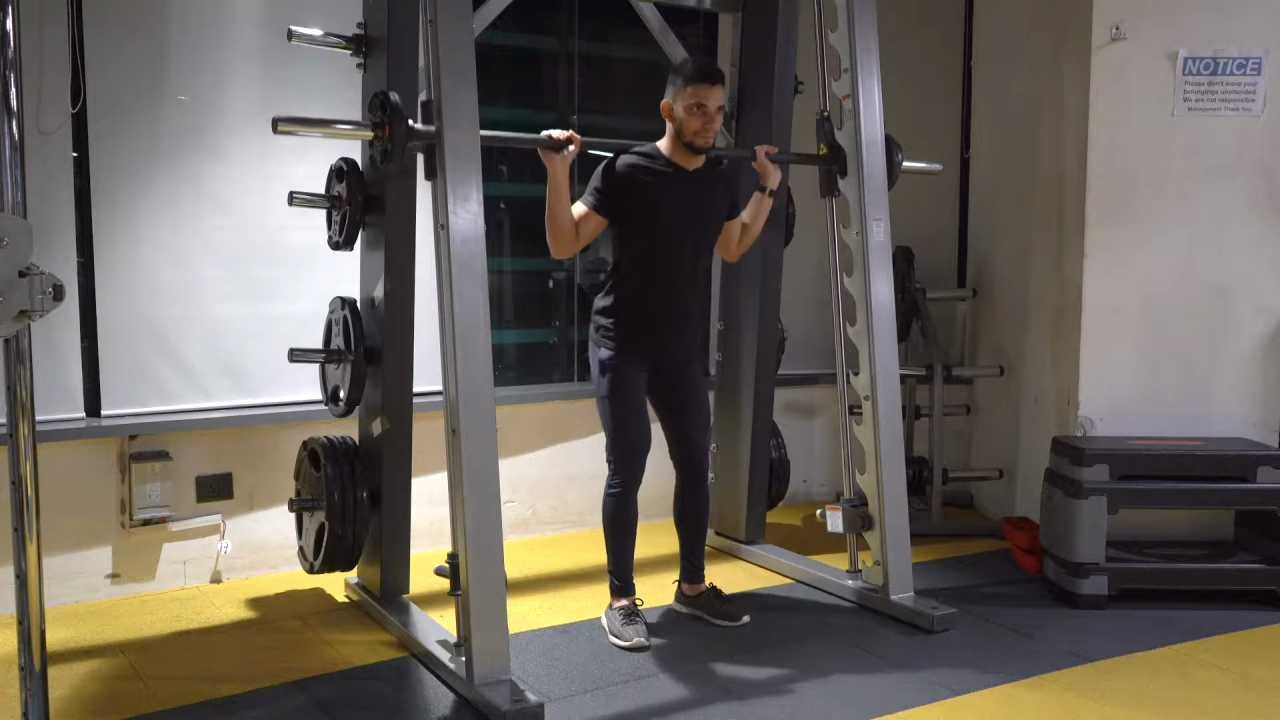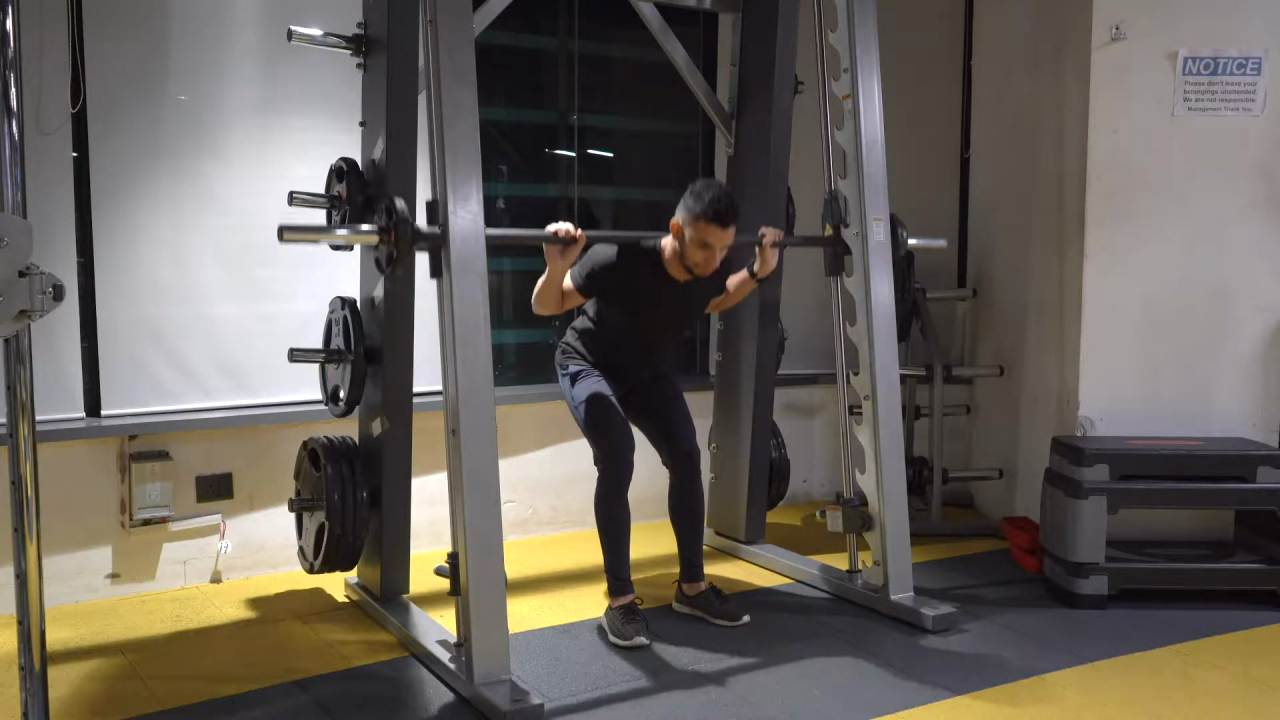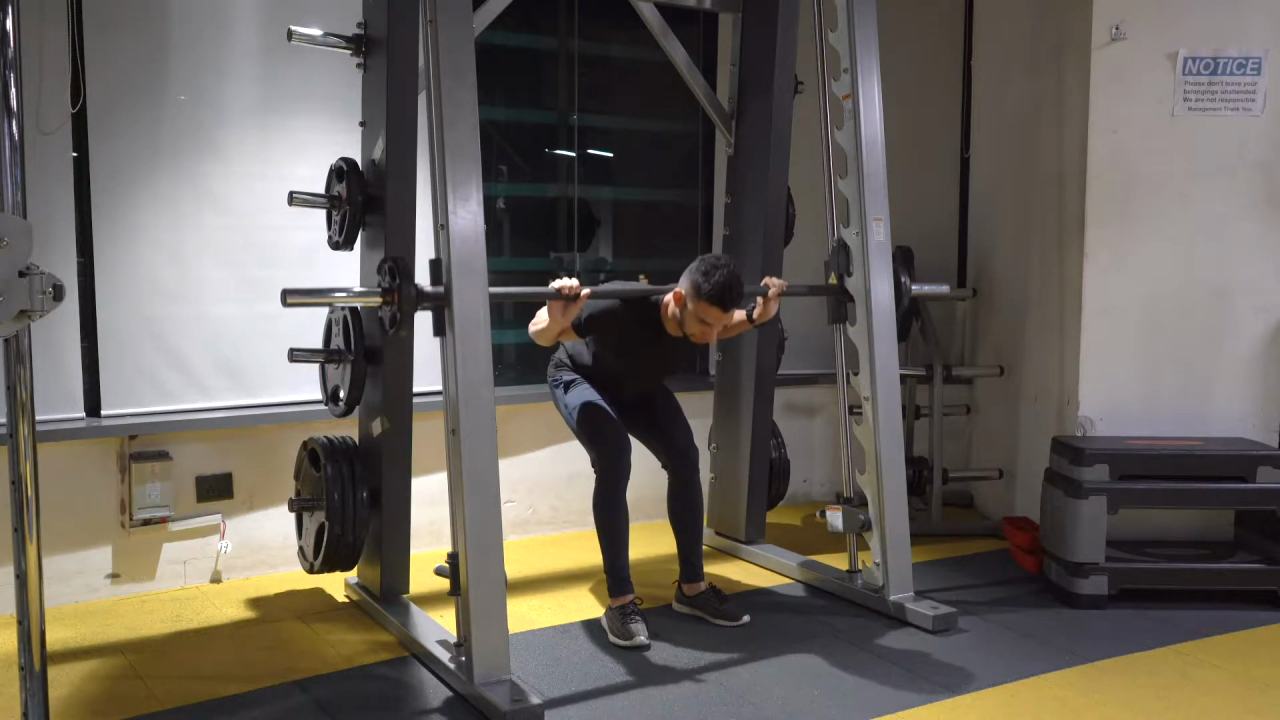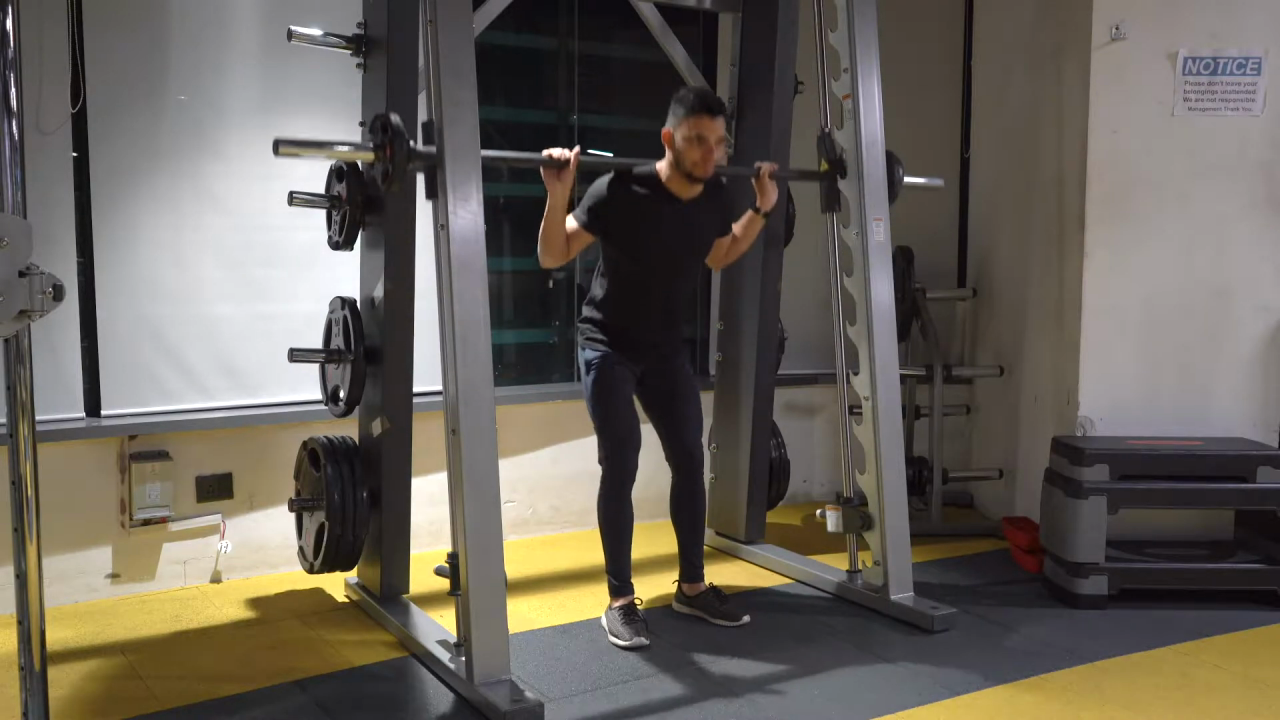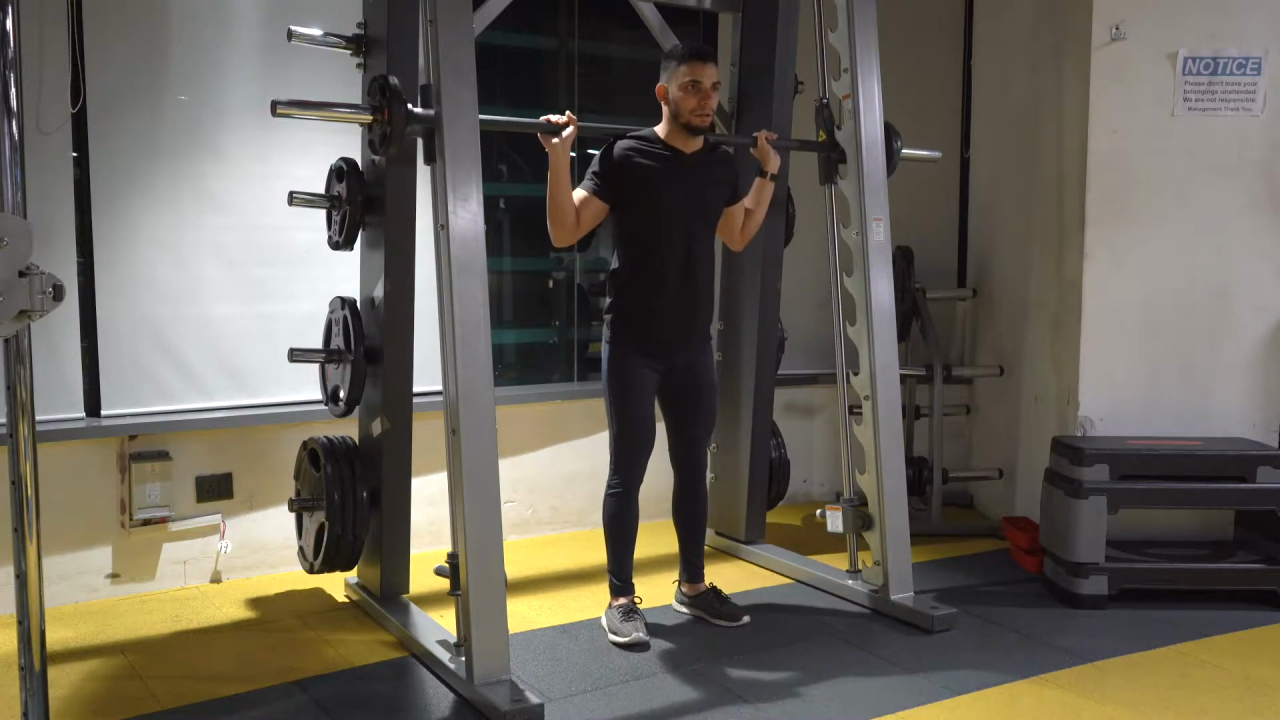
dt=1s
person 1, frame 1
left shoulder: (721, 180)
right shoulder: (626, 173)
left elbow: (732, 249)
right elbow: (562, 246)
left wrist: (767, 189)
right wrist: (558, 174)
left hip: (680, 348)
right hip: (620, 346)
left knee: (694, 461)
right knee: (628, 468)
left ankle: (693, 586)
right ankle: (621, 600)
person 1, frame 2
left shoulder: (710, 268)
right shoulder: (620, 262)
right elbow: (544, 306)
left wrist: (759, 270)
right wrist: (556, 268)
left hip: (649, 371)
right hip: (589, 366)
left knee: (686, 456)
right knee: (618, 458)
left ankle: (692, 585)
right ankle: (620, 600)
person 1, frame 3
left shoulder: (703, 317)
right shoulder: (620, 311)
right elbow: (538, 334)
left wrist: (758, 315)
right wrist: (556, 319)
left hip: (640, 383)
right hip: (581, 378)
left knee: (685, 457)
right knee: (615, 461)
left ankle: (692, 586)
right ankle: (621, 601)
person 1, frame 4
left shoulder: (716, 197)
right shoulder: (621, 192)
left elbow: (720, 256)
right elbow: (552, 256)
left wrist: (762, 207)
right wrist: (558, 196)
left hip: (667, 347)
right hip: (608, 346)
left knee: (689, 460)
right knee: (620, 466)
left ankle: (693, 586)
right ankle: (620, 600)
person 1, frame 5
left shoulder: (721, 164)
right shoulder: (625, 157)
left elbow: (738, 237)
right elbow: (564, 234)
left wrist: (768, 173)
right wrist: (559, 158)
left hip: (692, 344)
right hip: (633, 343)
left knee: (693, 464)
right knee: (629, 469)
left ankle: (693, 586)
right ankle: (621, 600)
